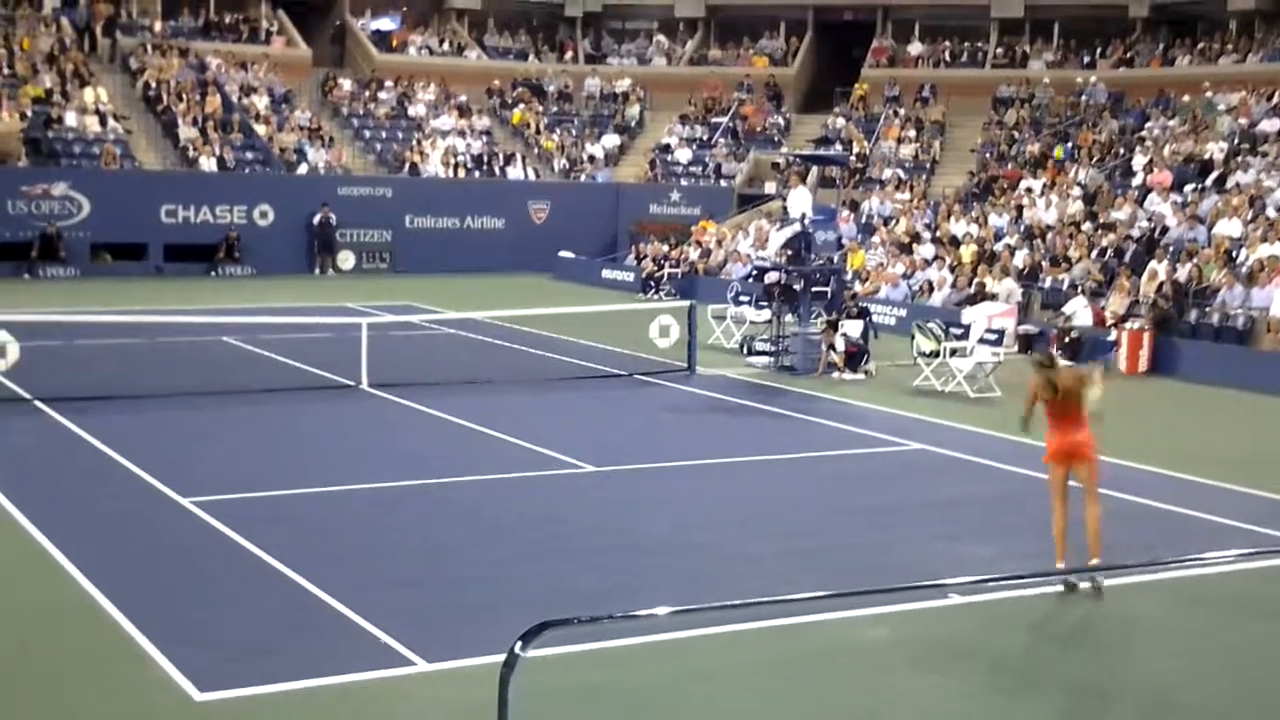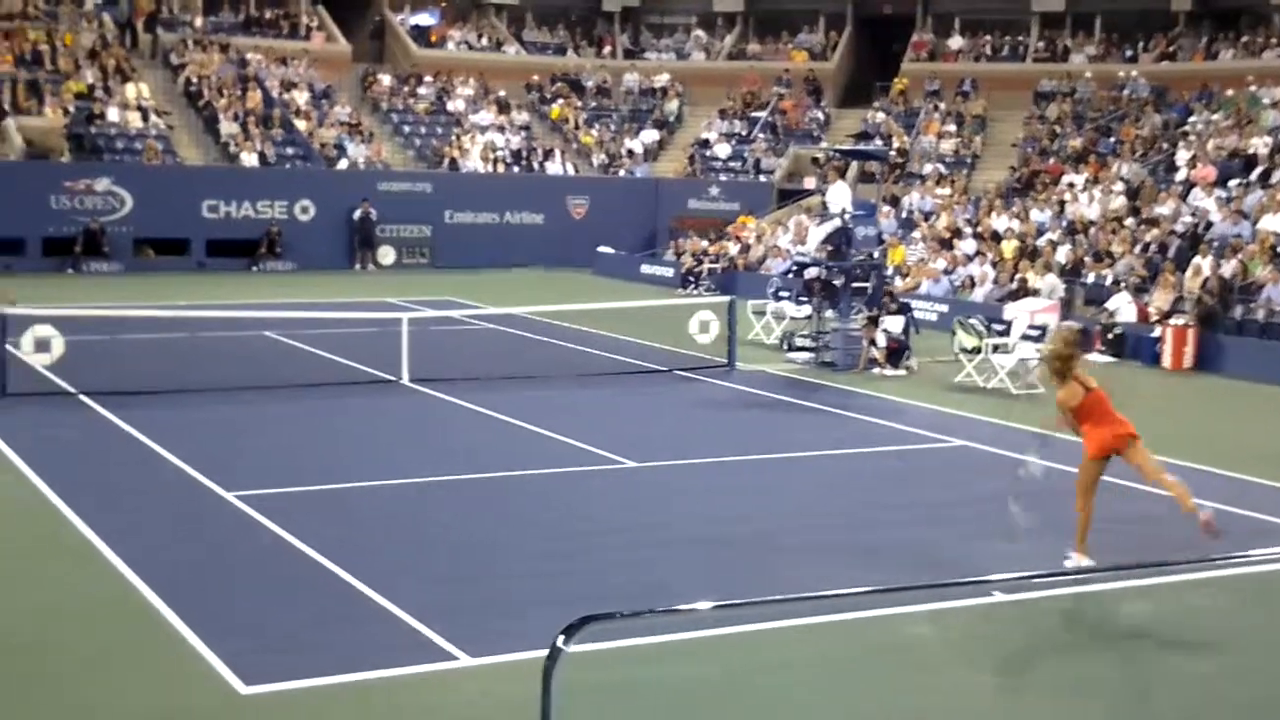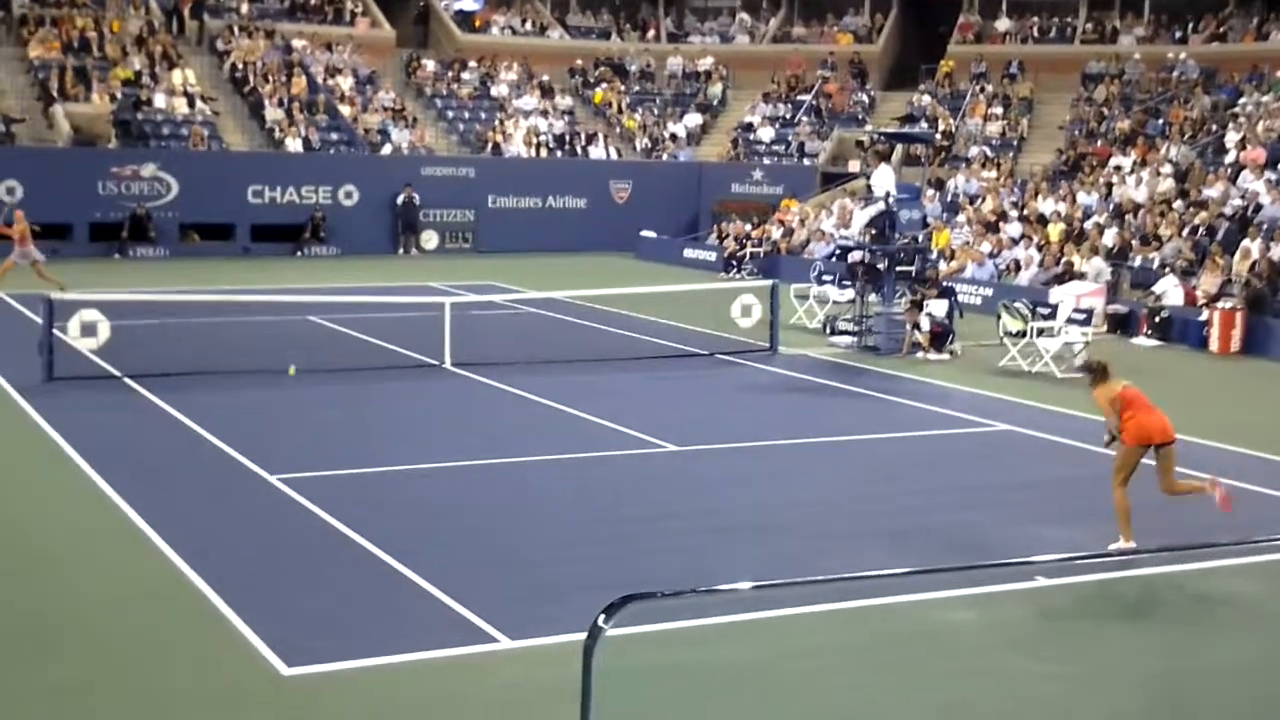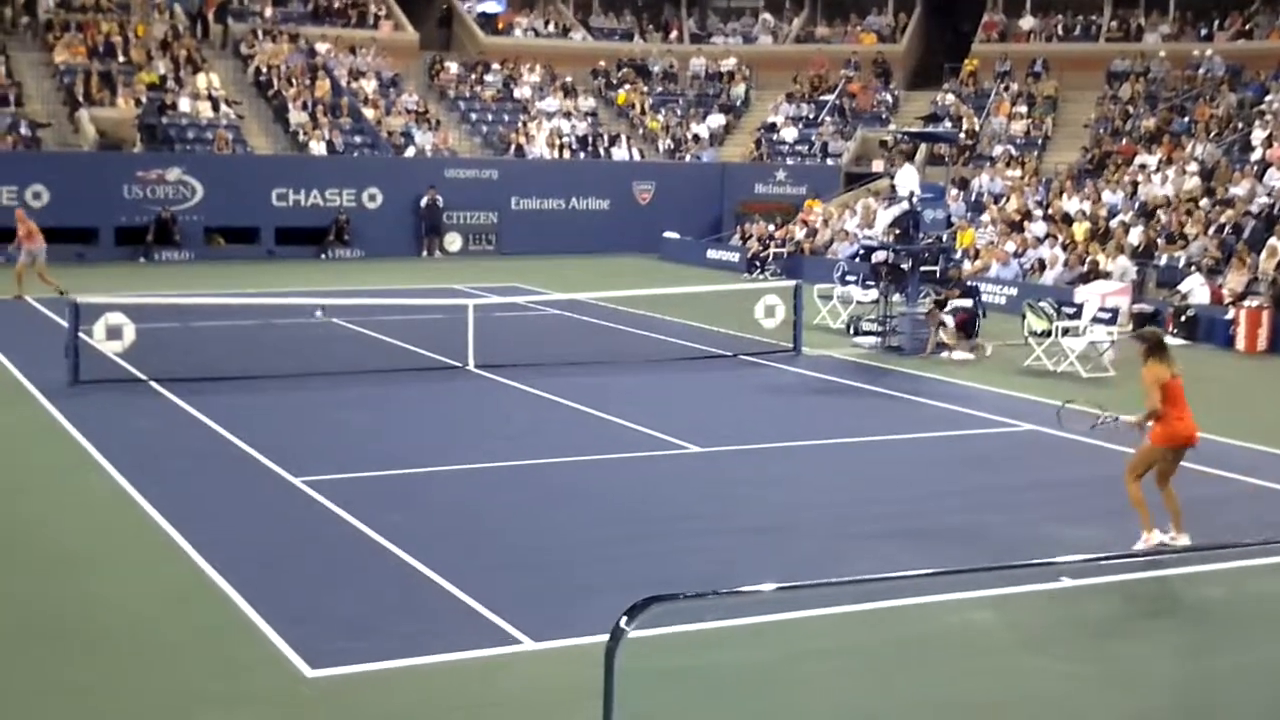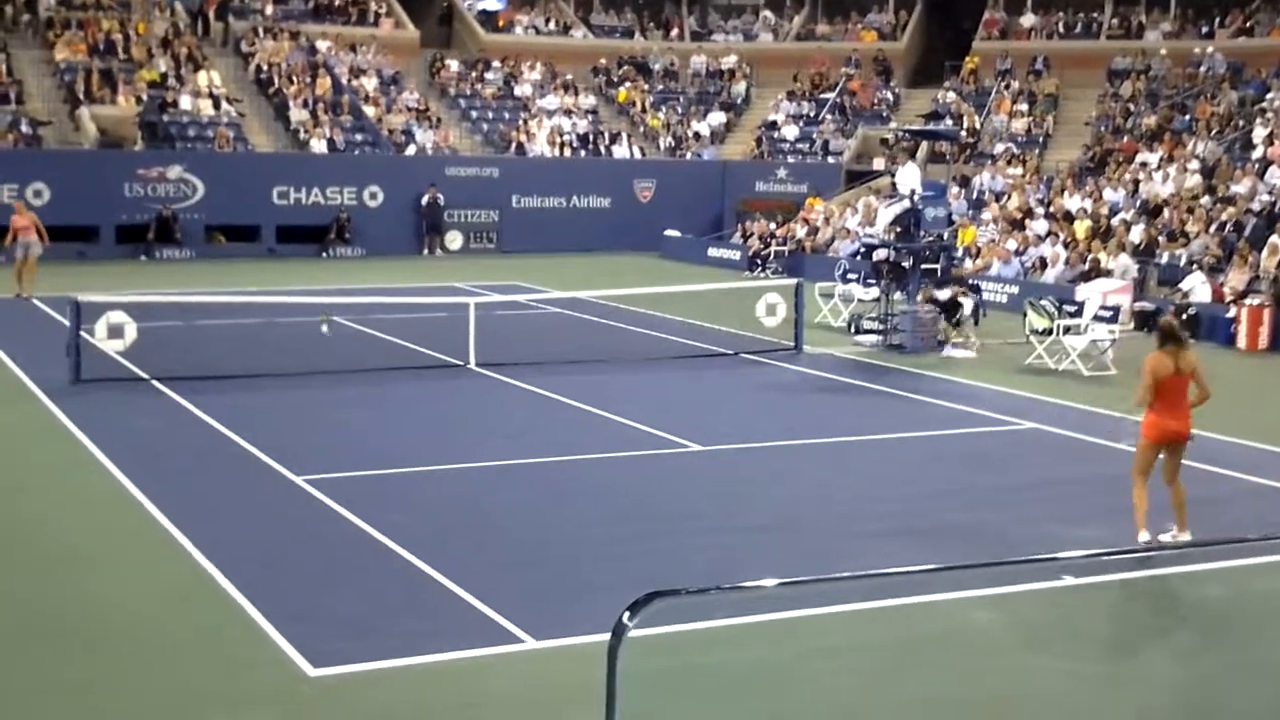
dt=0.3s
person 1, frame 1
left shoulder: (1038, 384)
right shoulder: (1072, 375)
left elbow: (1027, 414)
right elbow: (1094, 374)
left wrist: (1026, 422)
left hip: (1058, 445)
right hip: (1081, 443)
left knee: (1059, 508)
right knee: (1092, 503)
left ankle: (1061, 566)
right ankle: (1095, 563)
person 1, frame 2
left shoulder: (1061, 396)
right shoulder: (1080, 374)
left elbow: (1074, 428)
left hip: (1099, 438)
right hip: (1121, 430)
left knee: (1084, 499)
right knee: (1159, 477)
left ankle: (1081, 556)
right ankle: (1197, 511)
person 1, frame 3
left shoulder: (1099, 393)
right shoulder: (1122, 383)
left elbow: (1115, 426)
left wrist: (1111, 436)
left hip: (1140, 428)
right hip: (1162, 424)
left knee: (1119, 484)
right knee: (1170, 487)
left ankle: (1127, 541)
right ankle: (1209, 488)
person 1, frame 4
left shoulder: (1149, 370)
right shoulder: (1170, 366)
left elbow: (1156, 408)
left wrist: (1141, 419)
right wrist: (1150, 418)
left hip: (1168, 430)
right hip: (1187, 430)
left knee: (1132, 477)
right knee: (1162, 481)
left ankle: (1150, 533)
right ankle: (1179, 534)
person 1, frame 5
left shoulder: (1153, 360)
right shoulder: (1189, 359)
left elbow: (1143, 401)
right elbow: (1205, 393)
left wrist: (1143, 395)
left hip: (1157, 424)
right hip: (1181, 426)
left knee: (1140, 480)
right knee: (1172, 478)
left ankle: (1143, 532)
right ankle: (1181, 531)
